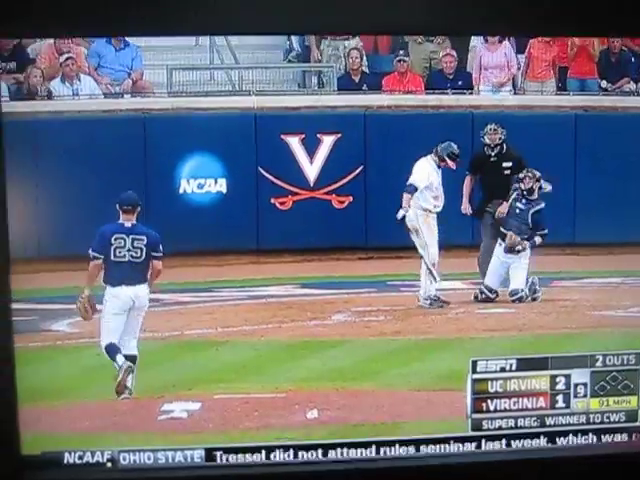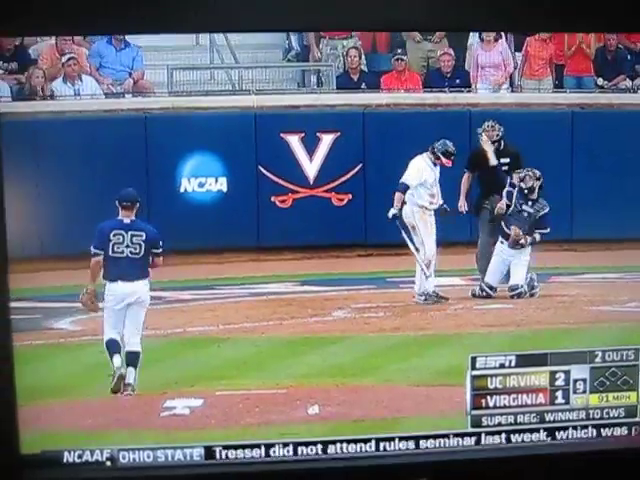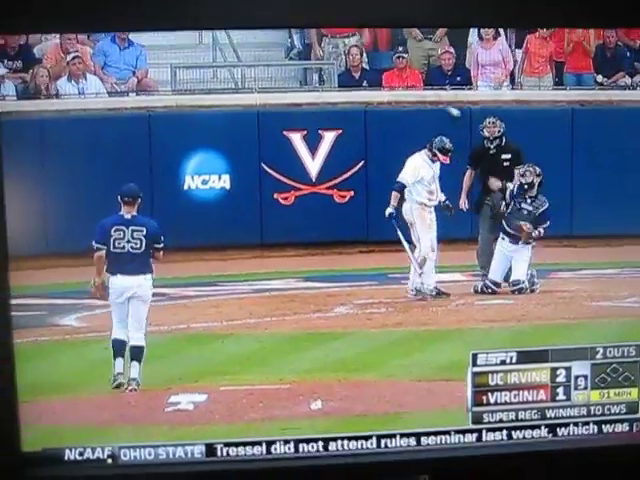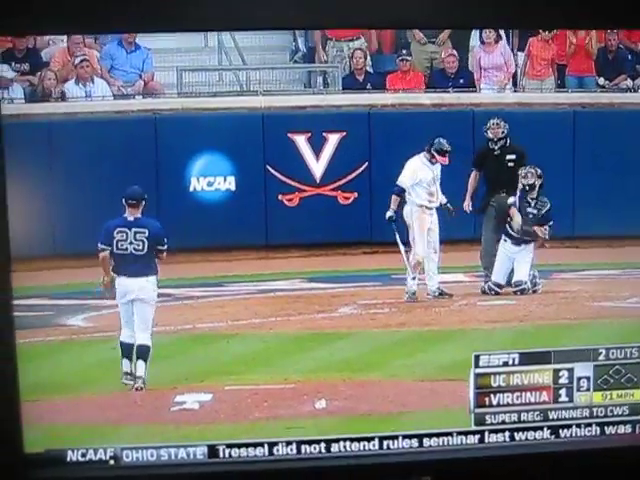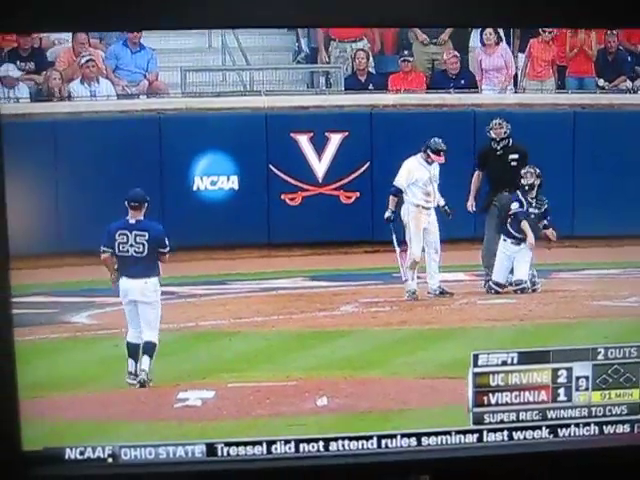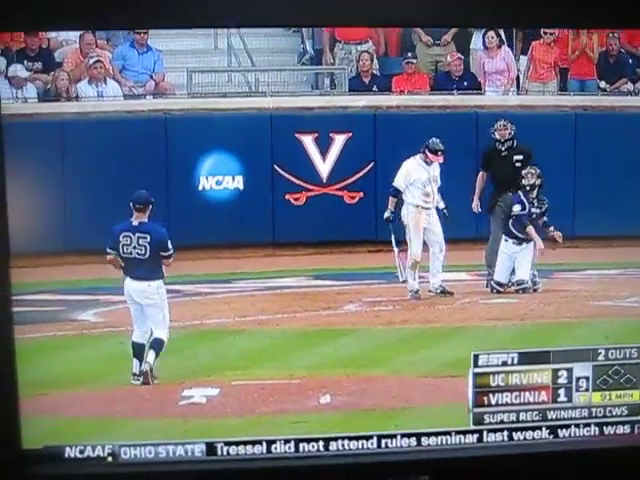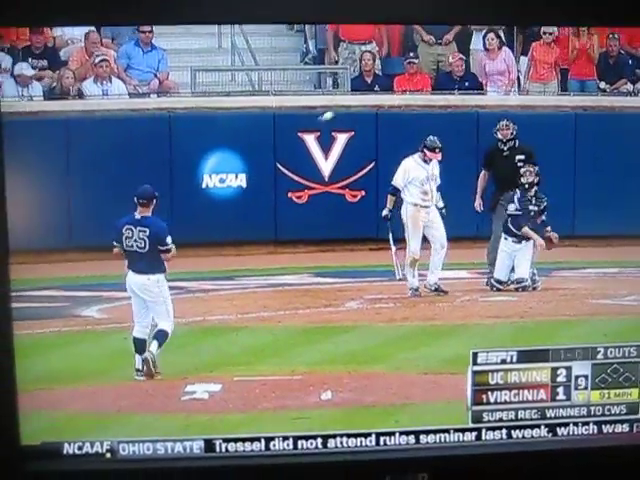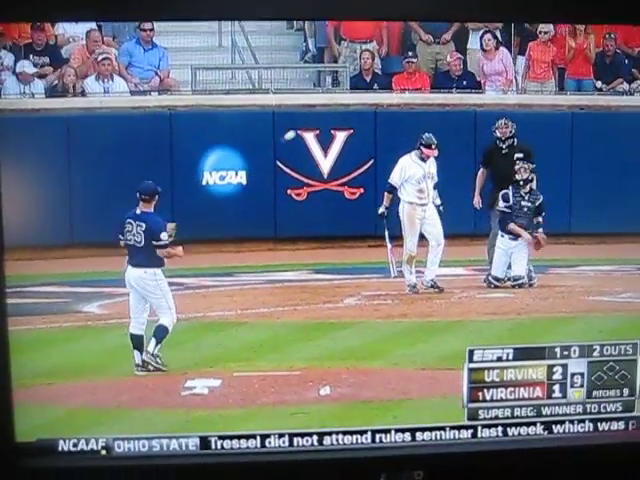
dt=0.1s
person 1, frame 1
left shoulder: (105, 232)
right shoulder: (150, 235)
left elbow: (95, 264)
right elbow: (158, 267)
left wrist: (88, 289)
right wrist: (150, 281)
left hip: (115, 292)
right hip: (140, 292)
left knee: (108, 338)
right knee: (130, 339)
left ankle: (121, 364)
right ankle: (127, 386)
person 1, frame 2
left shoulder: (104, 228)
right shoulder: (149, 231)
left elbow: (97, 261)
right elbow: (158, 262)
left wrist: (91, 284)
left hip: (115, 288)
right hip: (140, 288)
left knee: (111, 332)
right knee: (133, 336)
left ankle: (117, 365)
right ankle: (129, 382)
person 1, frame 3
left shoulder: (106, 224)
right shoulder: (150, 225)
left elbow: (99, 255)
right elbow: (158, 255)
left wrist: (99, 276)
left hip: (117, 281)
right hip: (142, 281)
left knee: (119, 328)
right knee: (137, 331)
left ankle: (118, 372)
right ankle: (133, 377)
person 1, frame 4
left shoulder: (111, 226)
right shoulder: (154, 227)
left elbow: (103, 256)
right elbow: (162, 256)
left wrist: (107, 275)
left hip: (122, 282)
right hip: (146, 283)
left knee: (128, 329)
right knee: (143, 332)
left ankle: (127, 372)
right ankle: (140, 376)
person 1, frame 5
left shoulder: (114, 228)
right shoulder: (155, 229)
left elbow: (105, 257)
right elbow: (164, 257)
left wrist: (114, 271)
left hip: (125, 283)
right hip: (148, 285)
left knee: (134, 329)
right knee: (151, 332)
left ankle: (132, 372)
right ankle: (144, 370)
person 1, frame 6
left shoulder: (119, 230)
right shoulder: (158, 232)
left elbow: (110, 258)
right elbow: (168, 261)
left hip: (130, 285)
right hip: (152, 287)
left knee: (140, 329)
right knee: (160, 330)
left ankle: (137, 372)
right ankle: (148, 363)
person 1, frame 7
left shoulder: (123, 223)
right shoulder: (159, 226)
left elbow: (116, 250)
right elbow: (168, 255)
right wrist: (171, 251)
left hip: (132, 278)
right hip: (152, 279)
left knee: (141, 323)
right knee: (166, 321)
left ankle: (140, 367)
right ankle: (150, 352)
person 1, frame 8
left shoulder: (128, 218)
right shoulder: (157, 222)
right elbow: (163, 252)
right wrist: (177, 252)
left hip: (131, 272)
right hip: (150, 274)
left knee: (137, 319)
right knee: (168, 315)
left ankle: (140, 362)
right ankle: (151, 352)
person 2, frame 1
left shoulder: (514, 157)
right shoulder: (479, 157)
right elbow: (470, 178)
left wrist: (508, 203)
right wrist: (465, 200)
right hip: (489, 205)
right knee: (488, 246)
person 2, frame 2
left shoulder: (512, 154)
right shoulder: (477, 154)
right elbow: (468, 176)
right wrist: (462, 198)
right hip: (486, 202)
right knee: (485, 243)
person 2, frame 3
left shoulder: (513, 150)
right shoulder: (478, 151)
right elbow: (470, 173)
right wrist: (463, 195)
right hip: (487, 198)
right knee: (486, 237)
right ankle: (486, 275)
person 2, frame 4
left shoulder: (517, 151)
right shoulder: (483, 153)
right elbow: (475, 174)
right wrist: (468, 197)
left hip: (512, 197)
right hip: (492, 199)
right knee: (489, 238)
right ankle: (489, 276)
person 2, frame 5
left shoulder: (519, 151)
right shoulder: (485, 152)
right elbow: (478, 174)
right wrist: (471, 197)
right hip: (494, 198)
right knee: (491, 237)
right ankle: (489, 275)
person 2, frame 6
left shoulder: (523, 152)
right shoulder: (490, 153)
right elbow: (483, 175)
right wrist: (476, 198)
right hip: (499, 198)
right knee: (496, 237)
right ankle: (492, 275)
person 2, frame 7
left shoulder: (525, 151)
right shoulder: (492, 152)
right elbow: (484, 174)
right wrist: (478, 196)
right hip: (500, 198)
right knee: (498, 235)
right ankle: (494, 273)
person 2, frame 8
left shoulder: (523, 150)
right shoulder: (491, 150)
left elbow: (530, 173)
right elbow: (483, 172)
right wrist: (477, 194)
right hip: (499, 196)
right knee: (497, 232)
left ankle: (525, 269)
person 3, frame 1
left shoulder: (436, 167)
right shoulder: (424, 166)
right elbow: (411, 188)
left wrist: (440, 207)
right wrist: (404, 209)
left hip: (429, 215)
right hip: (419, 214)
left knee: (433, 255)
right knee: (430, 254)
left ankle: (431, 294)
right ankle: (425, 296)
person 3, frame 2
left shoulder: (433, 165)
right shoulder: (419, 164)
right elbow: (403, 186)
left wrist: (441, 203)
right wrist: (395, 208)
left hip: (427, 212)
right hip: (416, 211)
left knee: (430, 251)
right knee: (427, 251)
left ankle: (429, 290)
right ankle: (420, 292)
person 3, frame 3
left shoulder: (435, 162)
right shoulder: (416, 161)
right elbow: (400, 185)
left wrist: (444, 200)
right wrist: (392, 206)
left hip: (429, 209)
right hip: (415, 209)
left knee: (431, 248)
right knee: (423, 248)
left ankle: (431, 287)
right ankle: (414, 287)
person 3, frame 4
left shoulder: (436, 164)
right shoulder: (415, 164)
right elbow: (400, 188)
left wrist: (445, 203)
right wrist: (392, 210)
left hip: (431, 211)
right hip: (416, 211)
left knee: (433, 250)
right knee: (419, 251)
left ankle: (433, 288)
right ankle: (411, 290)
person 3, frame 5
left shoulder: (435, 165)
right shoulder: (411, 164)
right elbow: (397, 189)
left wrist: (443, 204)
right wrist: (390, 210)
left hip: (430, 212)
right hip: (414, 211)
left knee: (434, 249)
right knee: (415, 251)
left ankle: (434, 287)
right ankle: (410, 289)
person 3, frame 6
left shoulder: (435, 166)
right shoulder: (410, 165)
right elbow: (396, 189)
left wrist: (442, 207)
right wrist: (389, 211)
left hip: (430, 212)
right hip: (413, 212)
left knee: (438, 247)
right knee: (415, 251)
left ankle: (436, 285)
right ankle: (413, 288)
person 3, frame 7
left shoulder: (434, 164)
right shoulder: (409, 164)
right elbow: (395, 188)
left wrist: (441, 205)
right wrist: (388, 209)
left hip: (431, 210)
right hip: (413, 210)
left knee: (441, 243)
right knee: (414, 250)
left ankle: (432, 282)
right ankle: (413, 286)
person 3, frame 8
left shoulder: (432, 162)
right shoulder: (405, 162)
right elbow: (392, 186)
left wrist: (438, 203)
right wrist: (384, 206)
left hip: (428, 208)
right hip: (410, 208)
left knee: (438, 240)
right knee: (410, 247)
left ankle: (429, 279)
right ankle: (410, 282)
person 4, frame 1
left shoulder: (539, 206)
right shoulder: (517, 194)
left elbow: (540, 237)
left wrist: (527, 245)
left hip: (520, 253)
right hip: (502, 248)
left knee: (516, 296)
left ankle: (532, 286)
person 4, frame 2
left shoulder: (542, 207)
right shoulder: (516, 193)
left elbow: (540, 234)
left wrist: (529, 240)
left hip: (521, 250)
right hip: (503, 246)
left knee: (515, 292)
left ankle: (530, 282)
person 4, frame 3
left shoulder: (542, 203)
right shoulder: (516, 191)
left elbow: (543, 228)
left wrist: (536, 233)
left hip: (523, 246)
right hip: (505, 242)
left knee: (517, 287)
right knee: (489, 288)
left ankle: (531, 279)
person 4, frame 4
left shoulder: (544, 203)
right shoulder: (518, 195)
left elbow: (546, 226)
right elbow: (512, 206)
left wrist: (544, 233)
right wrist: (516, 215)
left hip: (526, 247)
right hip: (507, 244)
left knee: (520, 288)
right knee: (493, 289)
left ankle: (533, 279)
person 4, frame 5
left shoulder: (542, 202)
right shoulder: (517, 196)
left elbow: (543, 221)
right elbow: (519, 217)
left wrist: (548, 230)
right wrist: (529, 234)
left hip: (525, 246)
right hip: (507, 243)
left knee: (520, 287)
right knee: (494, 288)
left ankle: (531, 278)
person 4, frame 6
left shoulder: (542, 201)
right shoulder: (518, 197)
right elbow: (523, 221)
left wrist: (552, 232)
right wrist: (537, 240)
left hip: (527, 246)
right hip: (508, 243)
left knee: (522, 287)
right knee: (497, 288)
left ankle: (532, 277)
person 4, frame 7
left shoulder: (541, 199)
right shoulder: (516, 196)
right elbow: (518, 223)
left wrist: (548, 231)
right wrist: (536, 237)
left hip: (526, 244)
right hip: (508, 241)
left knee: (522, 285)
right knee: (496, 286)
left ankle: (532, 275)
person 4, frame 8
left shoulder: (536, 197)
right shoulder: (507, 194)
left elbow: (538, 216)
right elbow: (505, 220)
left wrist: (539, 231)
right wrist: (523, 233)
left hip: (522, 241)
right hip: (504, 239)
left knee: (518, 282)
right knee: (494, 282)
left ankle: (526, 272)
